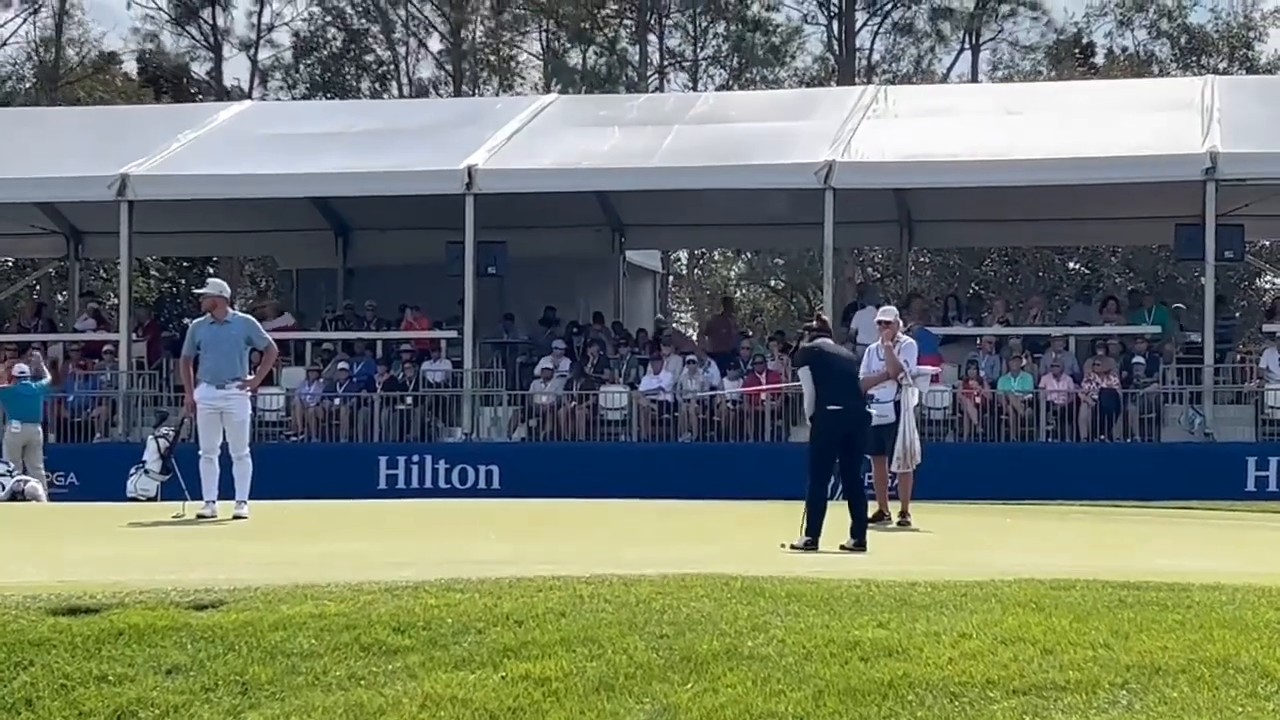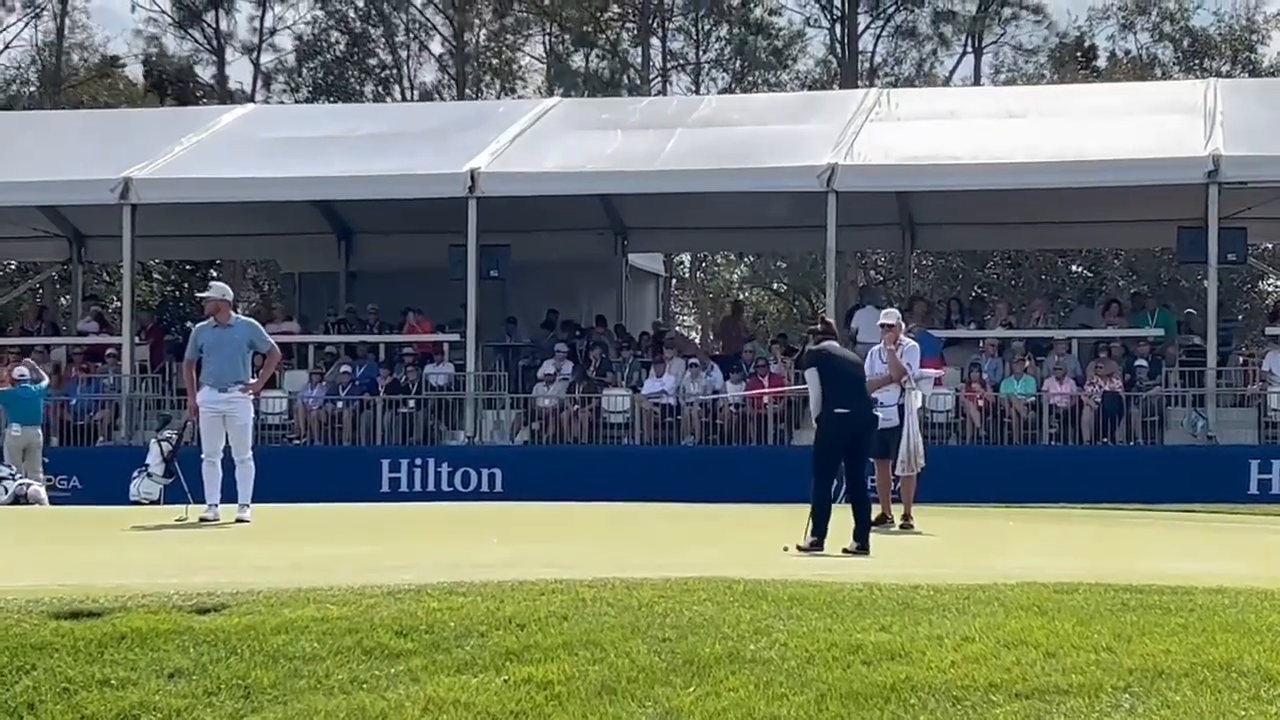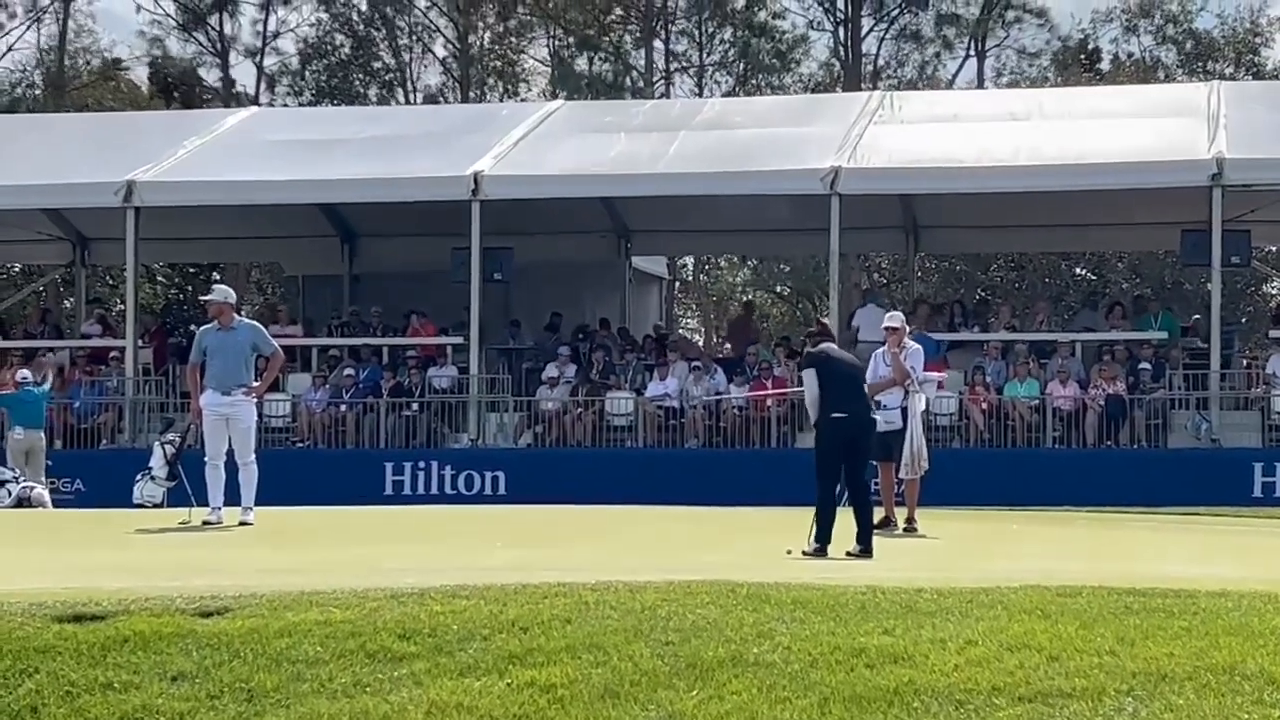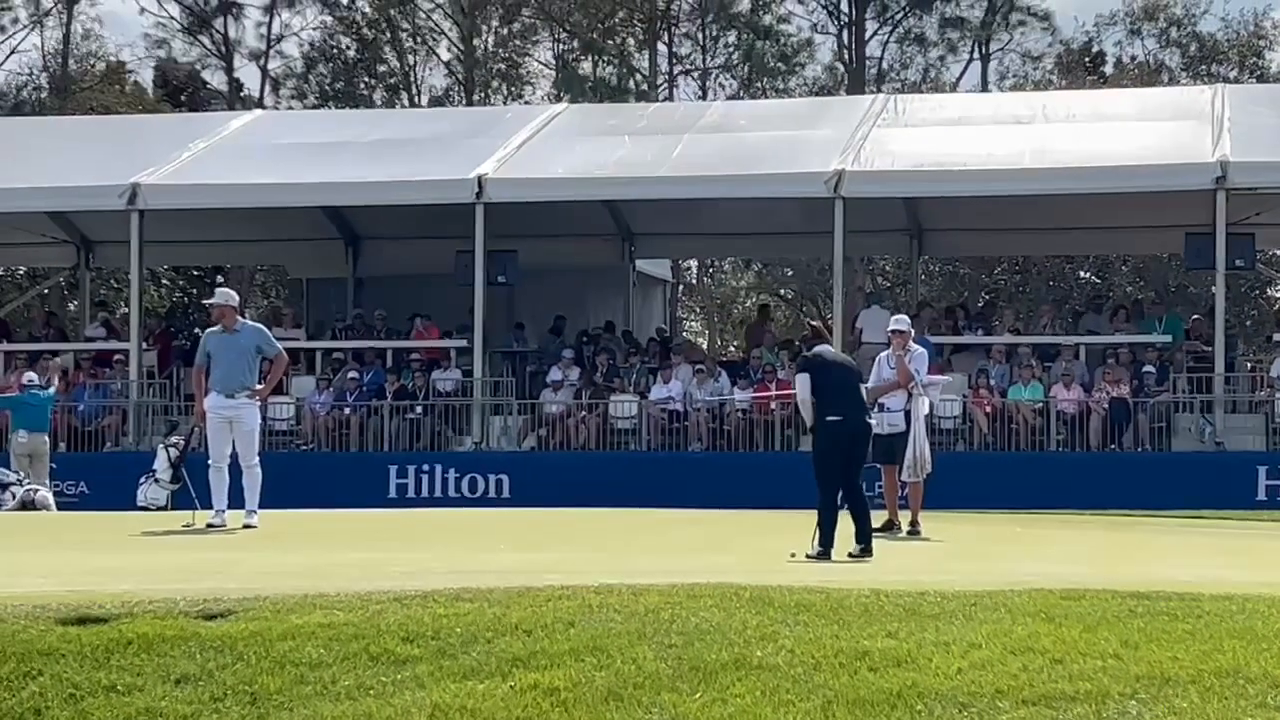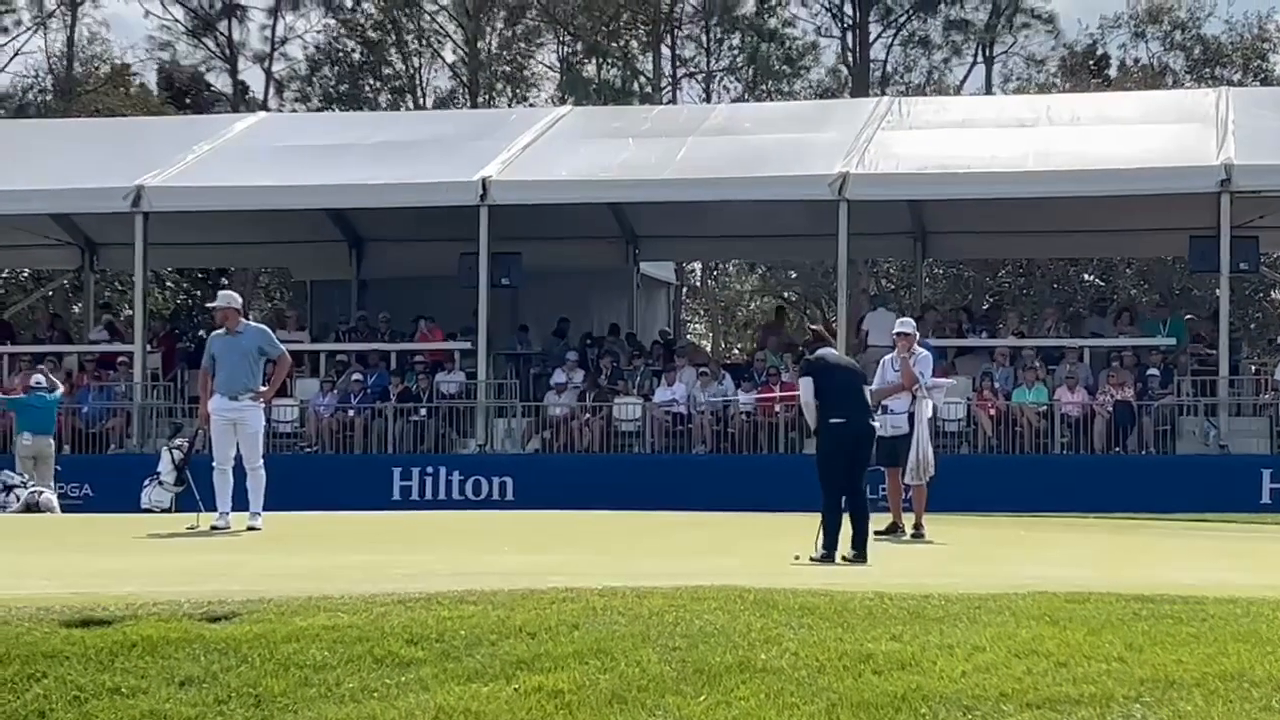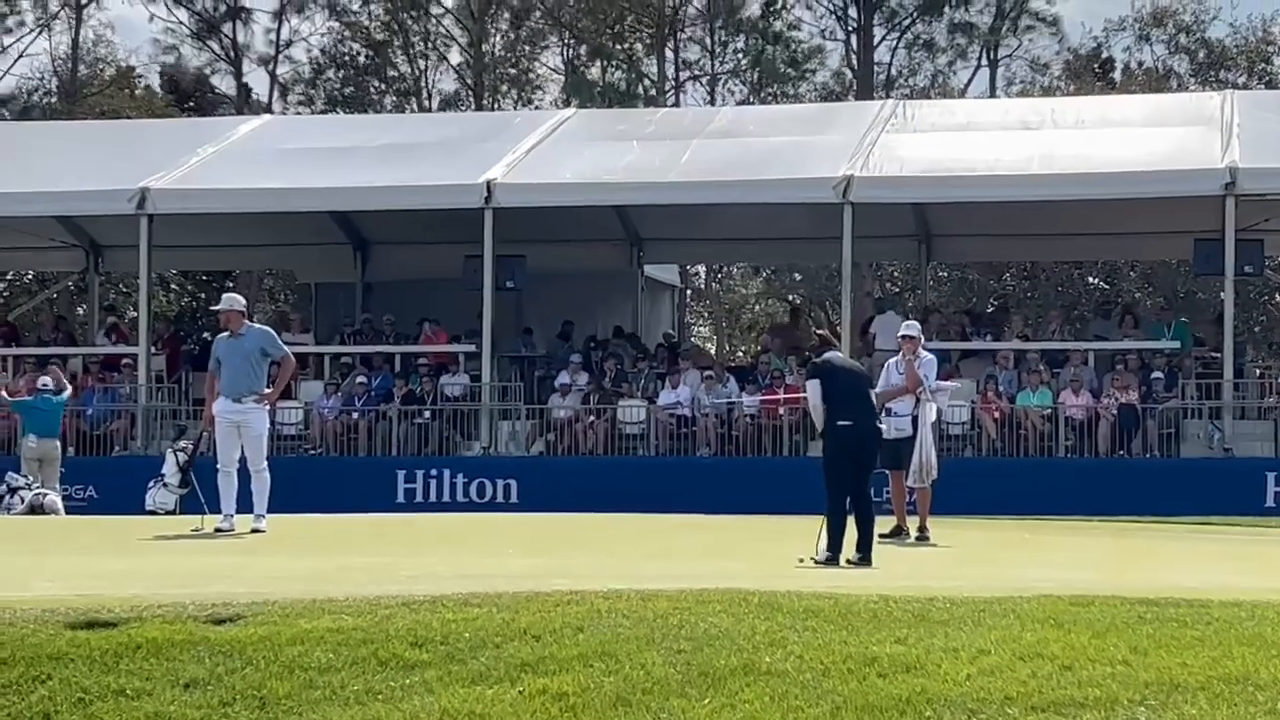
dt=0.2s
person 1, frame 1
left shoulder: (245, 323)
right shoulder: (197, 326)
left elbow: (271, 349)
right elbow: (186, 359)
left wrist: (257, 379)
right wrist: (189, 393)
left hip: (236, 392)
right hip: (206, 393)
left knee: (240, 451)
right knee: (208, 451)
left ankle: (241, 502)
right ankle: (209, 502)
person 1, frame 2
left shoulder: (248, 326)
right shoulder: (200, 330)
left elbow: (274, 353)
right elbow: (189, 363)
left wrist: (259, 383)
right wrist: (192, 396)
left hip: (238, 396)
right hip: (208, 397)
left knee: (242, 455)
right knee: (210, 455)
left ankle: (244, 506)
right ankle: (212, 506)
person 1, frame 3
left shoulder: (251, 329)
right shoulder: (204, 333)
left elbow: (277, 356)
right elbow: (193, 366)
left wrist: (262, 386)
right wrist: (195, 399)
left hip: (242, 399)
right hip: (212, 400)
left knee: (246, 458)
right knee: (213, 458)
left ankle: (247, 509)
right ankle: (215, 509)
person 1, frame 4
left shoulder: (255, 331)
right shoulder: (209, 336)
left elbow: (281, 358)
right elbow: (199, 369)
left wrist: (266, 389)
right wrist: (199, 401)
left hip: (245, 402)
right hip: (216, 402)
left knee: (249, 460)
right knee: (217, 461)
left ankle: (251, 512)
right ankle: (219, 512)
person 1, frame 5
left shoulder: (259, 333)
right shoulder: (214, 338)
left elbow: (284, 360)
right elbow: (206, 371)
left wrist: (270, 391)
right wrist: (204, 403)
left hip: (249, 404)
right hip: (220, 405)
left knee: (253, 463)
right knee: (221, 463)
left ankle: (255, 514)
right ankle: (223, 514)
person 1, frame 6
left shoulder: (262, 334)
right shoulder: (220, 341)
left elbow: (289, 361)
right elbow: (212, 374)
left wrist: (275, 393)
right wrist: (208, 405)
left hip: (253, 406)
right hip: (224, 407)
left knee: (257, 465)
right knee: (226, 465)
left ankle: (260, 516)
right ankle: (228, 516)
person 2, frame 1
left shoulder: (806, 352)
right shoulder: (846, 353)
left elbow: (810, 392)
right elbow: (854, 387)
left wrist: (812, 419)
left hip: (830, 415)
right hip: (859, 414)
left knee: (818, 478)
right knee: (852, 477)
left ankle: (810, 537)
right ankle: (857, 537)
person 2, frame 2
left shoulder: (812, 354)
right shoulder: (853, 357)
left elbow: (816, 394)
right elbow: (860, 389)
left wrist: (817, 420)
left hip: (836, 418)
right hip: (865, 417)
left knee: (823, 479)
right knee: (857, 480)
left ankle: (816, 538)
right ankle: (861, 541)
person 2, frame 3
left shoulder: (812, 356)
right shoulder: (852, 359)
left elbow: (812, 394)
right elbow: (862, 393)
left wrist: (816, 422)
left hip: (835, 422)
right hip: (864, 421)
left knee: (827, 484)
right knee: (858, 483)
left ankle: (821, 543)
right ankle: (864, 544)
person 2, frame 4
left shoulder: (807, 360)
right shoulder: (849, 362)
left elbow: (803, 398)
right elbow: (860, 396)
left wrist: (812, 425)
left hip: (831, 425)
right hip: (860, 424)
left knee: (828, 488)
right knee: (853, 484)
left ankle: (824, 547)
right ankle: (863, 543)
person 2, frame 5
left shoulder: (810, 363)
right shoulder: (853, 364)
left elbow: (807, 401)
right elbow: (865, 398)
left wrist: (816, 428)
left hip: (835, 428)
right hip: (864, 427)
left knee: (832, 491)
right knee: (856, 488)
left ankle: (828, 549)
right ankle: (859, 549)
person 2, frame 6
left shoulder: (817, 366)
right shoulder: (859, 368)
left elbow: (815, 404)
right elbow: (871, 401)
left wrist: (823, 431)
left hip: (841, 431)
right hip: (870, 430)
left knee: (837, 493)
right knee: (862, 491)
left ankle: (832, 552)
right ankle: (863, 552)
person 3, frame 1
left shoulder: (908, 345)
right shoulder: (871, 349)
left elbow: (897, 372)
right elbow: (861, 382)
left wrist: (888, 345)
right wrist: (885, 375)
left hip: (897, 410)
right hip: (874, 411)
right knee: (877, 462)
left ankle: (904, 512)
right ankle: (883, 510)
person 3, frame 2
left shoulder: (910, 348)
right shoulder: (874, 352)
left elbow: (900, 375)
left wrist: (891, 348)
right wrist: (888, 378)
left hip: (900, 414)
right hip: (877, 414)
right knee: (881, 465)
left ankle: (907, 515)
right ankle: (885, 513)
person 3, frame 3
left shoulder: (914, 351)
right shoulder: (878, 355)
left elbow: (904, 378)
left wrist: (895, 351)
right wrist: (892, 381)
left hip: (903, 417)
right hip: (880, 418)
right knee: (884, 468)
left ankle: (911, 518)
right ankle: (889, 517)
person 3, frame 4
left shoulder: (919, 354)
right shoulder: (882, 358)
left elbow: (908, 381)
right elbow: (871, 391)
left wrist: (899, 354)
right wrist: (896, 384)
left hip: (907, 420)
right hip: (883, 421)
right knee: (888, 471)
left ankle: (914, 521)
right ankle: (893, 520)
person 3, frame 5
left shoulder: (923, 357)
right shoulder: (886, 360)
left elbow: (912, 383)
right elbow: (875, 394)
left wrist: (904, 356)
right wrist: (900, 386)
left hip: (911, 422)
right hip: (887, 423)
right knee: (892, 473)
left ankle: (918, 523)
right ankle: (897, 522)
person 3, frame 6
left shoulder: (928, 360)
right shoulder: (891, 364)
left elbow: (916, 385)
right elbow: (879, 396)
left wrist: (909, 359)
right wrist: (904, 389)
left hip: (914, 425)
right hip: (891, 426)
right knee: (895, 476)
left ankle: (923, 526)
right ankle: (901, 525)
